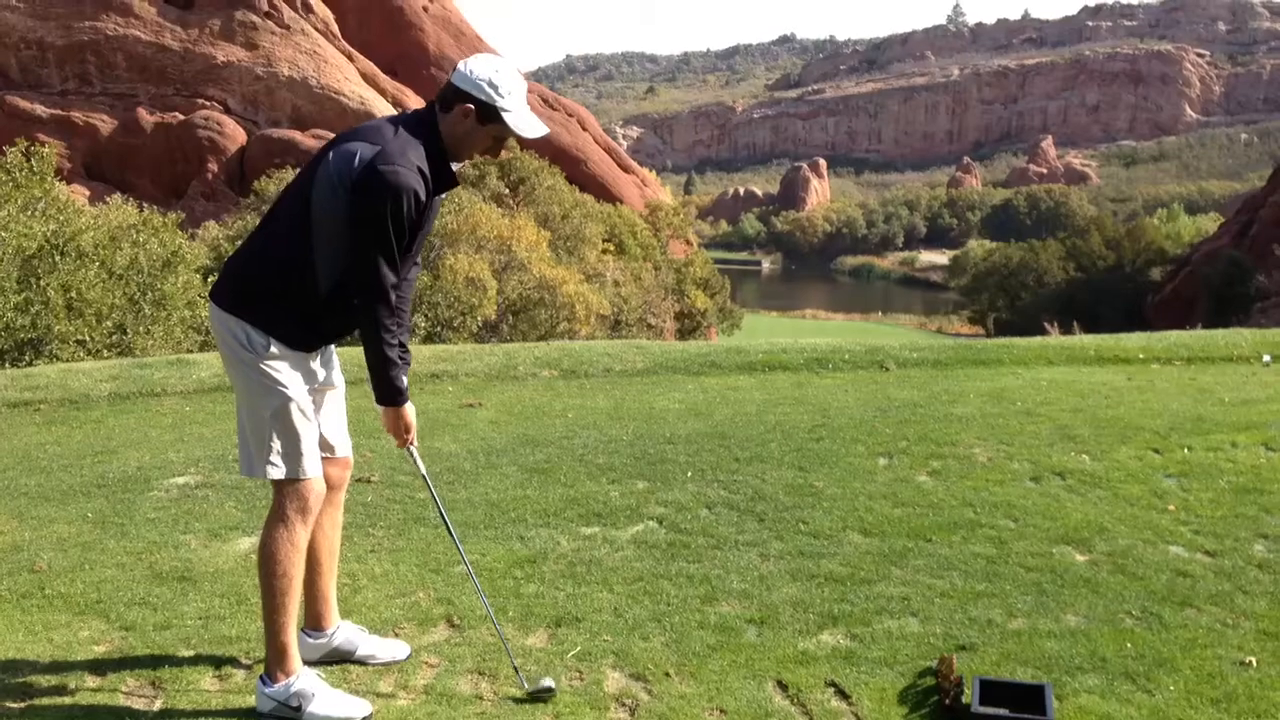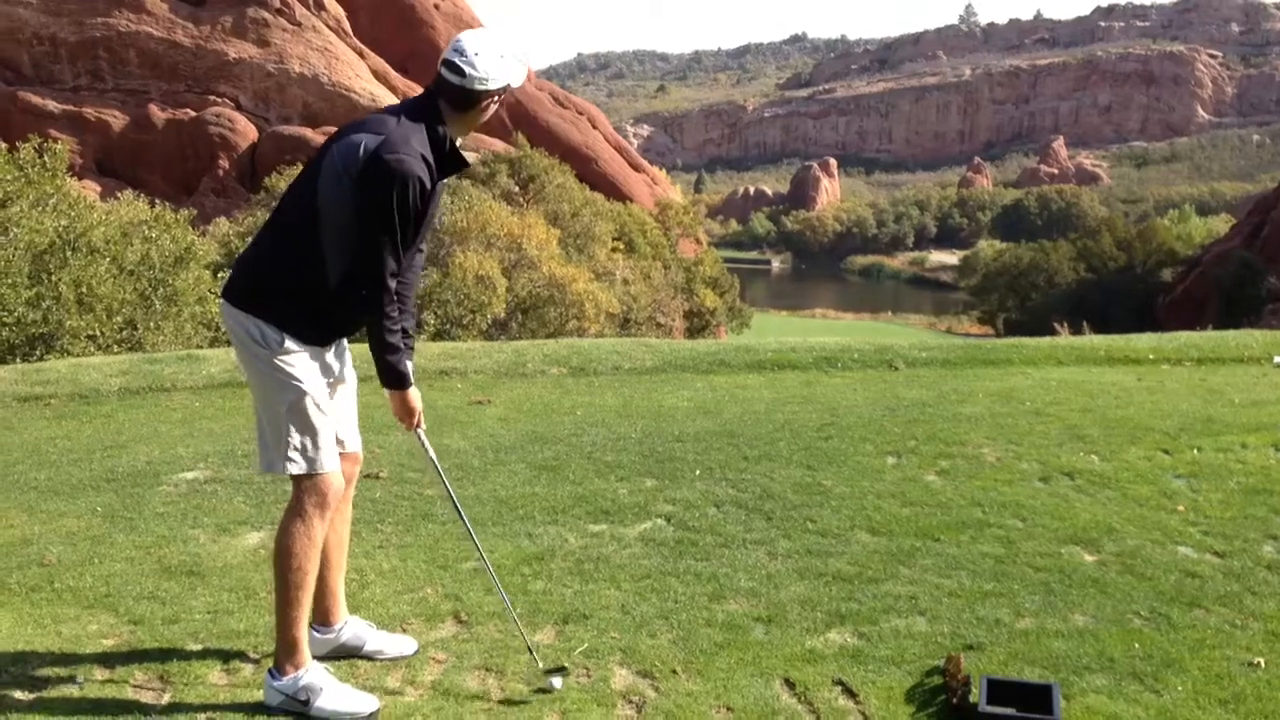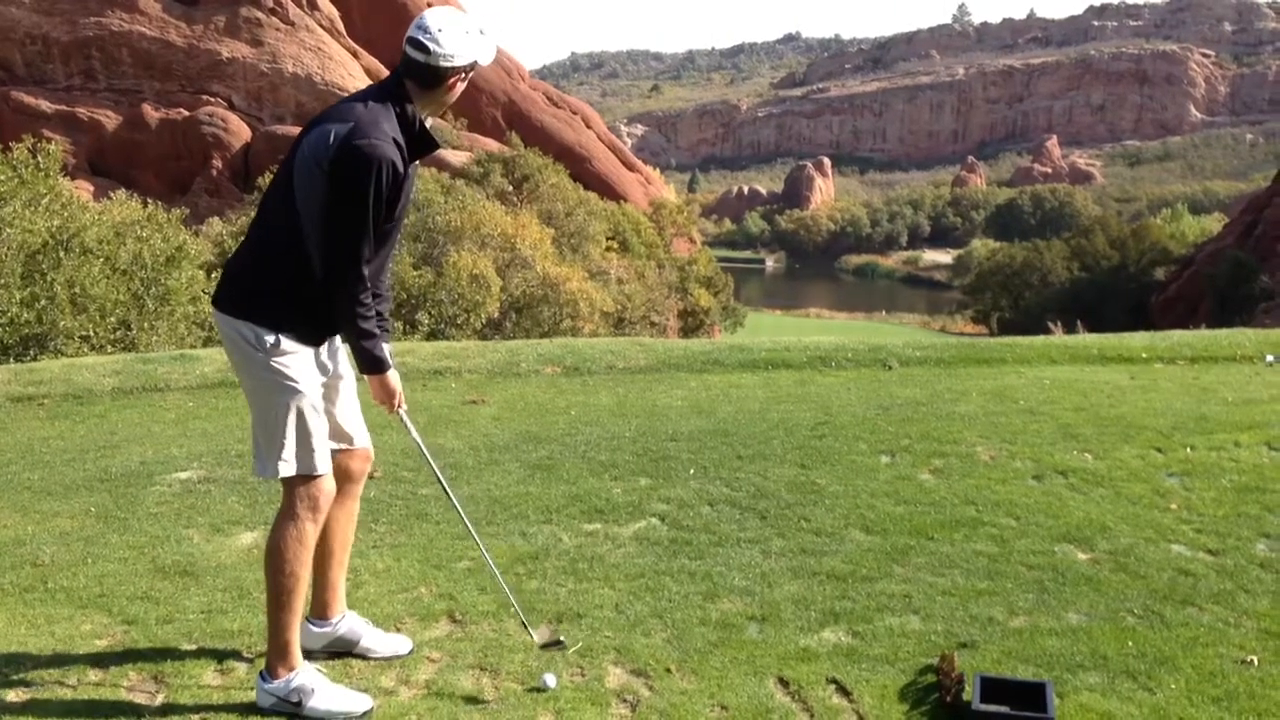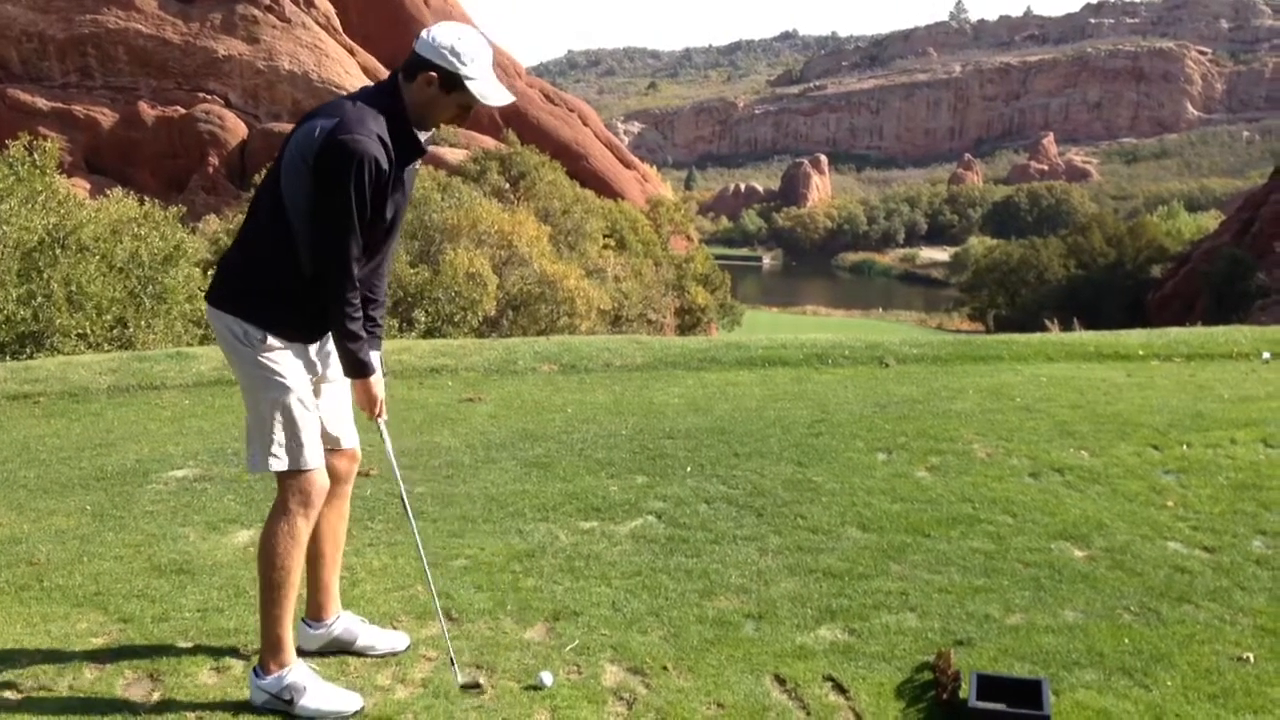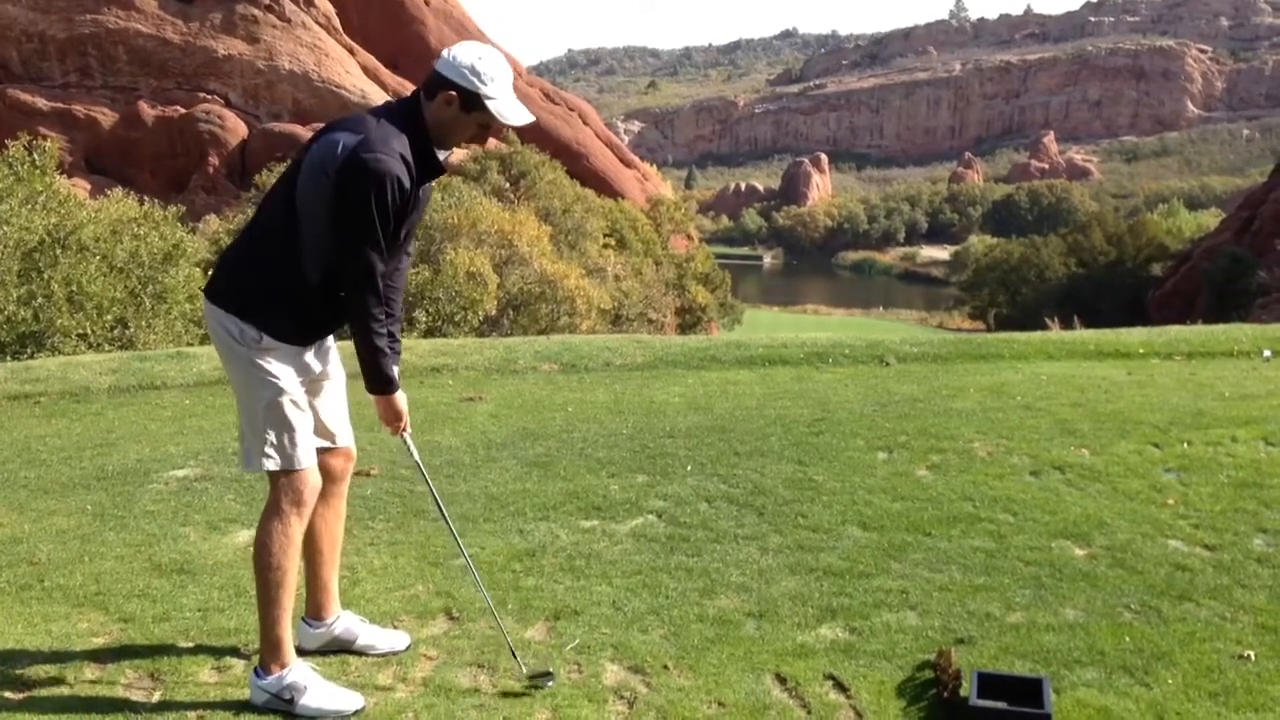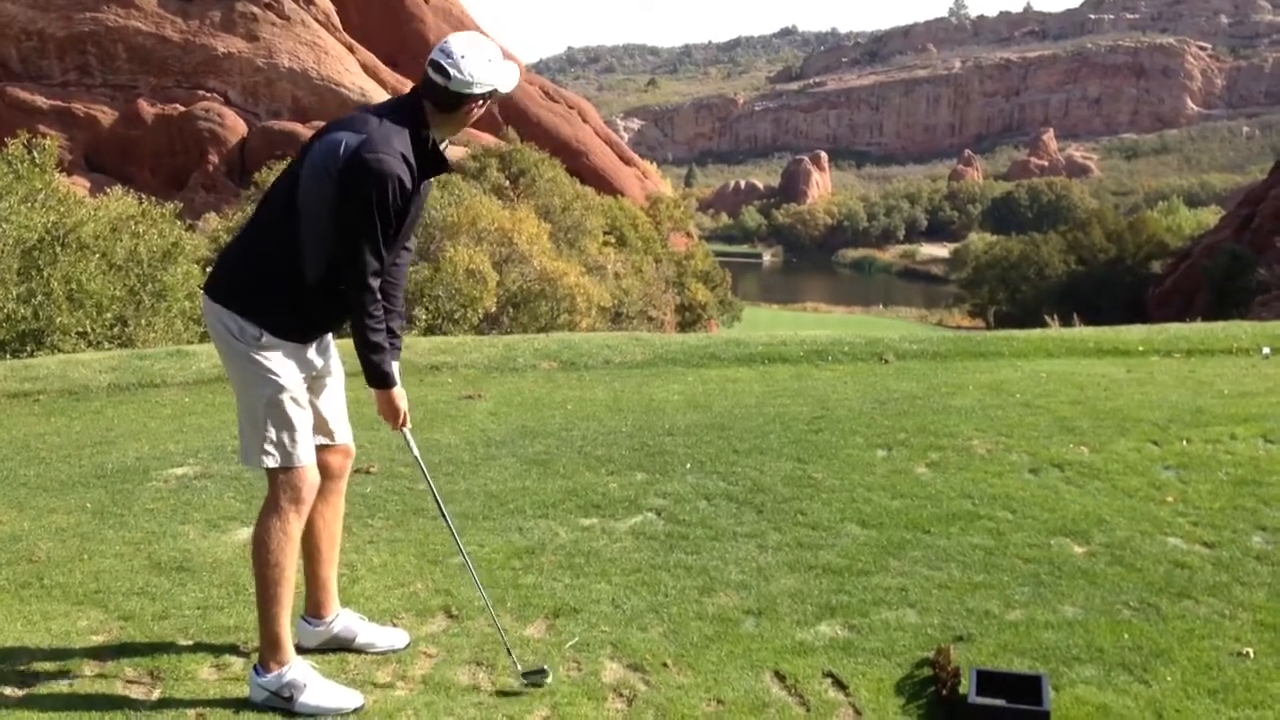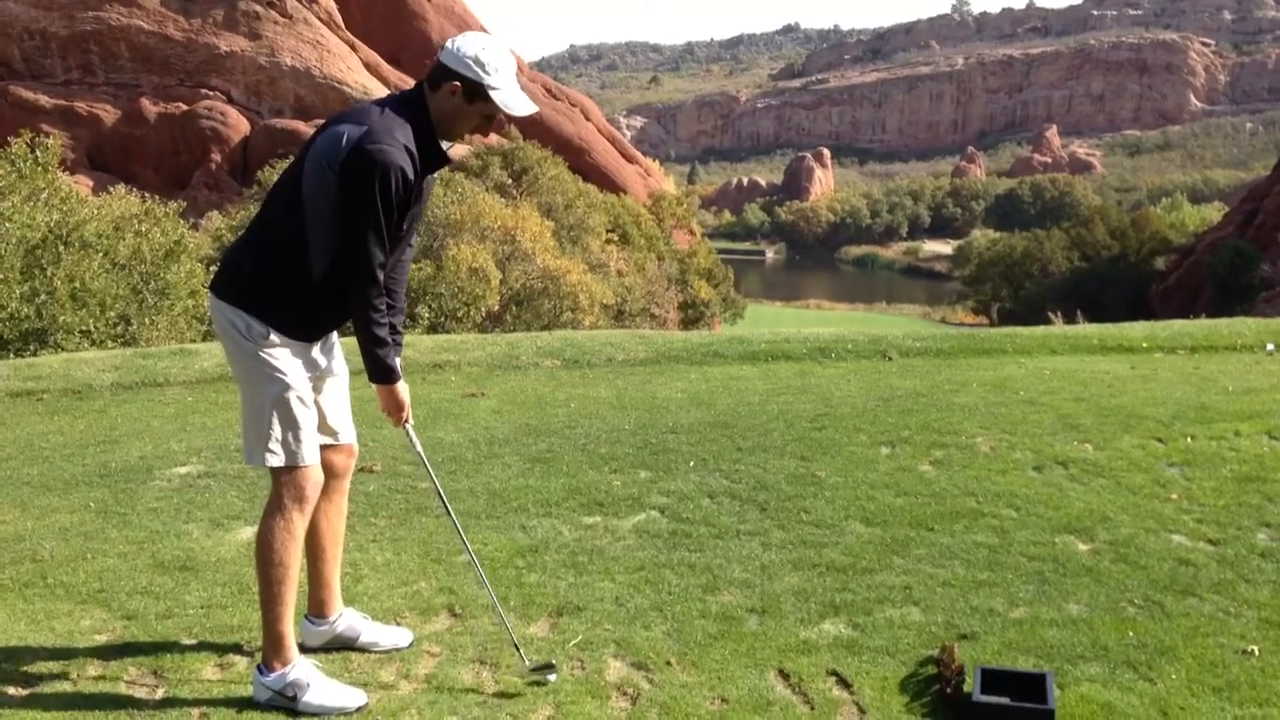
dt=0.7s
person 1, frame 1
left shoulder: (417, 157)
right shoulder: (392, 171)
left elbow: (397, 279)
right elbow: (376, 291)
left wrist: (397, 377)
right wrist: (393, 395)
left hip: (305, 324)
right hip: (263, 325)
left knee: (333, 472)
right knee: (300, 493)
left ankle: (322, 628)
person 1, frame 2
left shoulder: (418, 143)
right shoulder: (400, 160)
left elbow: (400, 266)
right elbow: (376, 279)
left wrist: (402, 363)
right wrist: (399, 380)
left hip: (314, 319)
right hip: (275, 320)
left knee: (343, 468)
right knee: (319, 486)
left ankle: (330, 623)
person 1, frame 3
left shoulder: (388, 126)
right shoulder: (370, 145)
left elbow: (367, 260)
right elbow: (345, 270)
left wrist: (377, 349)
right wrist: (377, 364)
left hip: (310, 321)
right hip: (269, 322)
left knee: (352, 463)
right knee: (309, 492)
left ankle: (327, 619)
person 1, frame 4
left shoulder: (394, 137)
right shoulder: (355, 141)
left elbow: (369, 261)
right elbow: (335, 267)
left wrist: (369, 352)
right wrist: (360, 368)
left hip: (306, 319)
right hip: (262, 319)
left knee: (340, 465)
right knee: (305, 486)
left ankle: (324, 618)
person 1, frame 5
left shoulder: (411, 152)
right shoulder: (375, 159)
left elbow: (388, 269)
right elbow: (363, 282)
left wrist: (388, 367)
right wrist: (384, 384)
left hip: (304, 320)
right hip: (258, 320)
left knee: (336, 461)
right knee: (296, 485)
left ankle: (323, 618)
person 1, frame 6
left shoulder: (408, 146)
right shoulder: (379, 159)
left elbow: (390, 262)
right elbow: (360, 279)
left wrist: (390, 362)
right wrist: (383, 380)
left hip: (301, 317)
right hip: (258, 318)
left knee: (334, 460)
right knee: (295, 483)
left ankle: (323, 616)
person 1, frame 7
left shoulder: (411, 141)
right shoulder: (381, 150)
left elbow: (392, 260)
right elbow: (363, 273)
left wrist: (391, 359)
right wrist: (386, 373)
left hip: (307, 316)
right hip: (263, 315)
left knee: (338, 458)
right knee: (299, 481)
left ankle: (326, 616)
